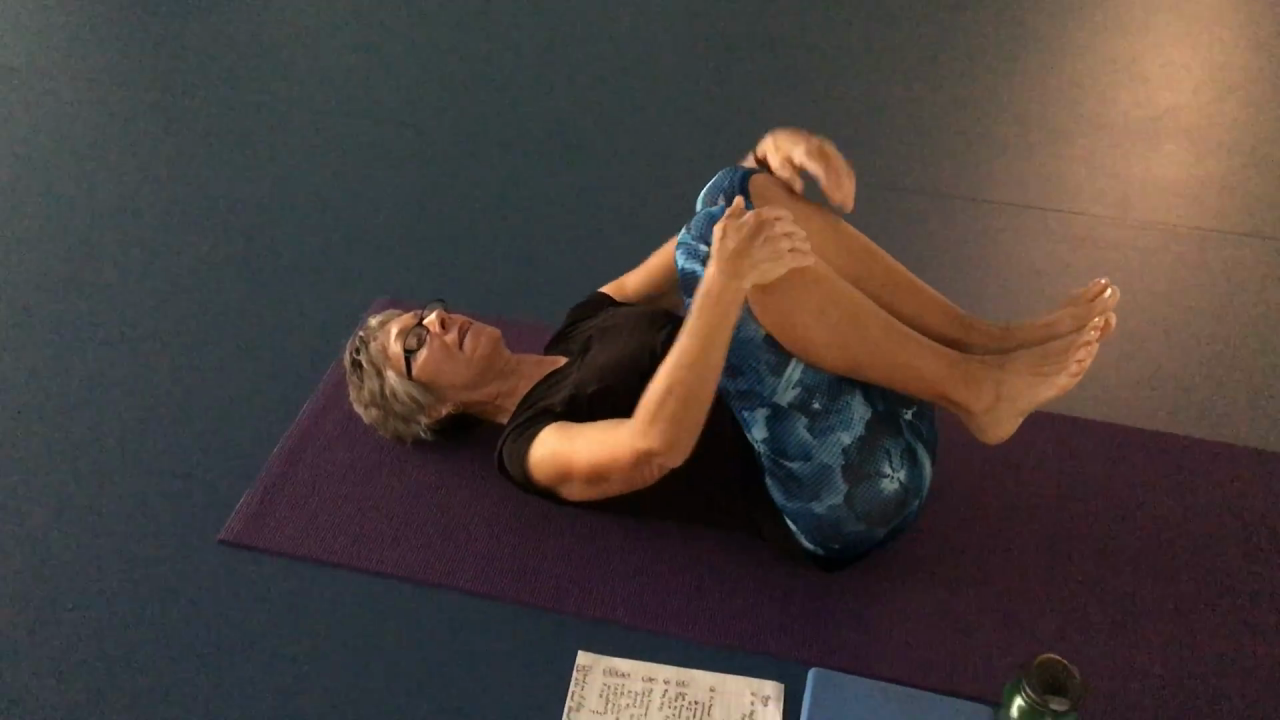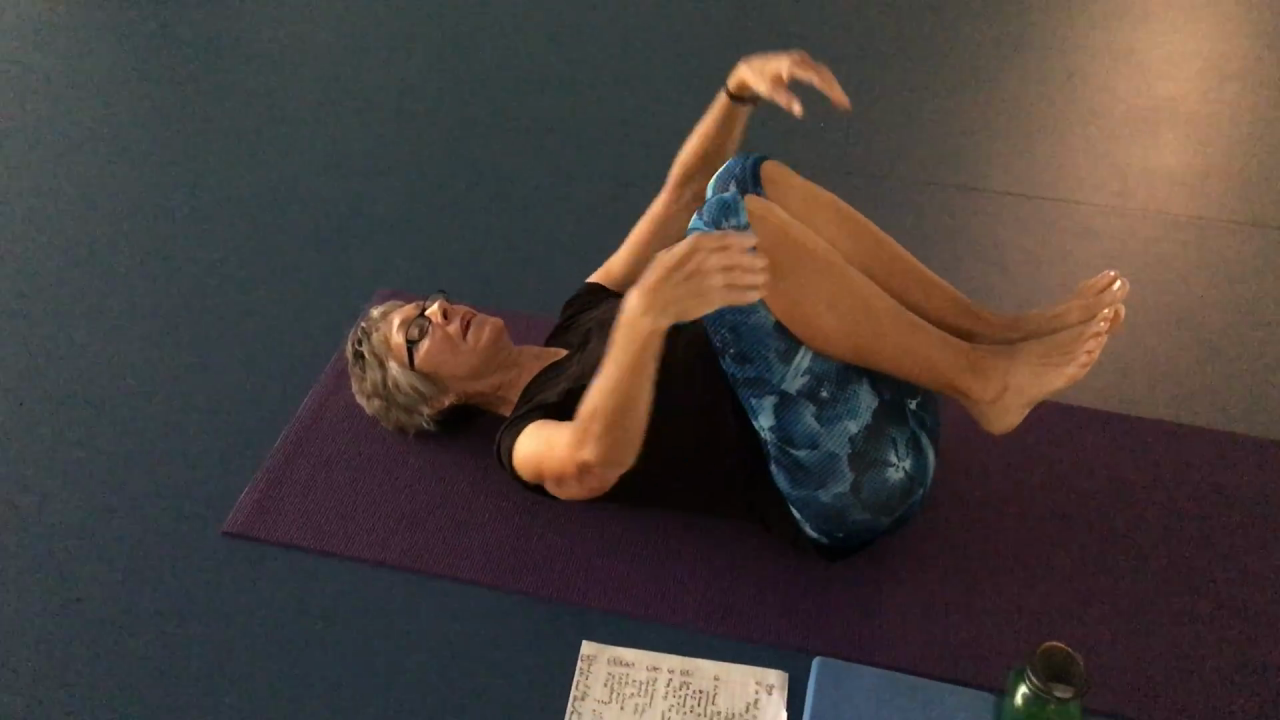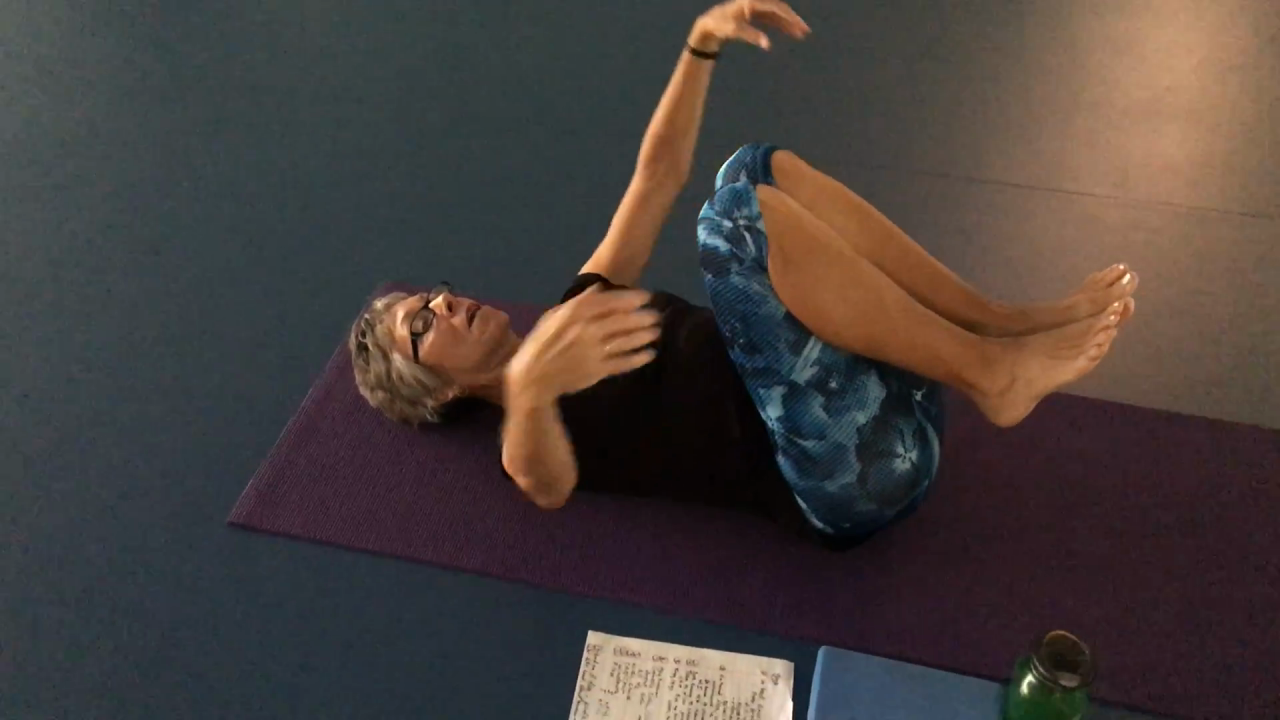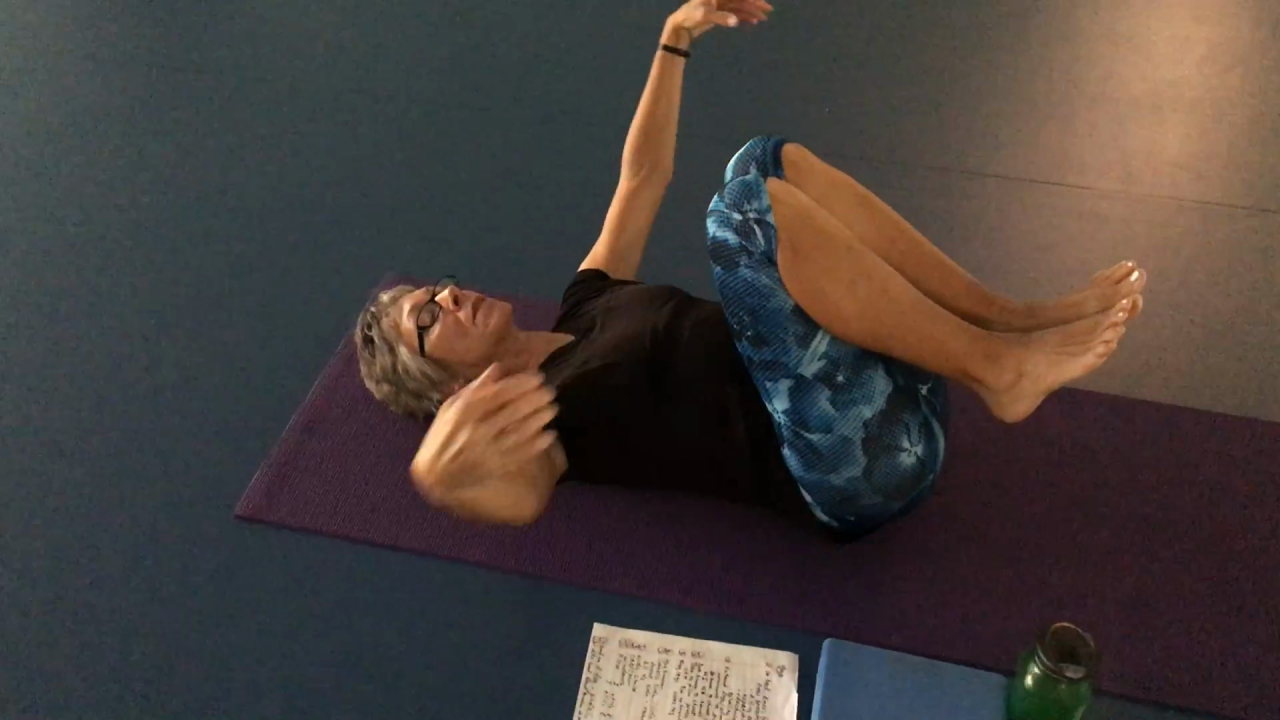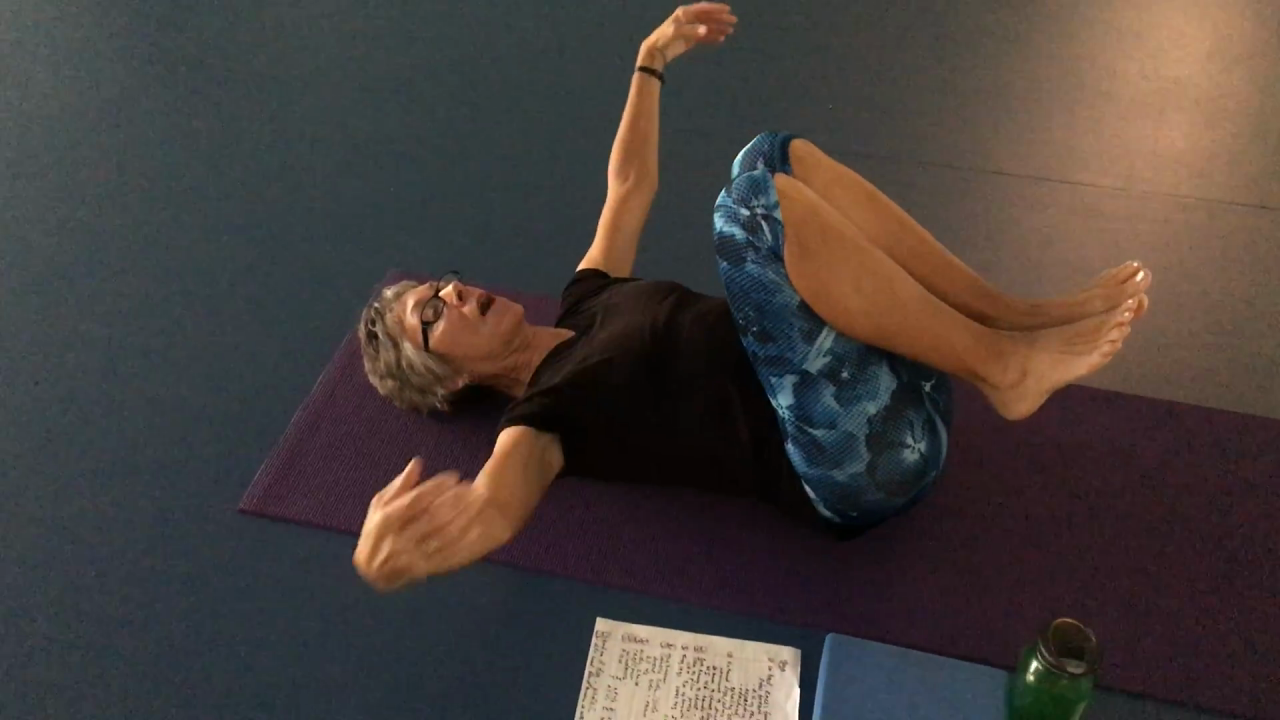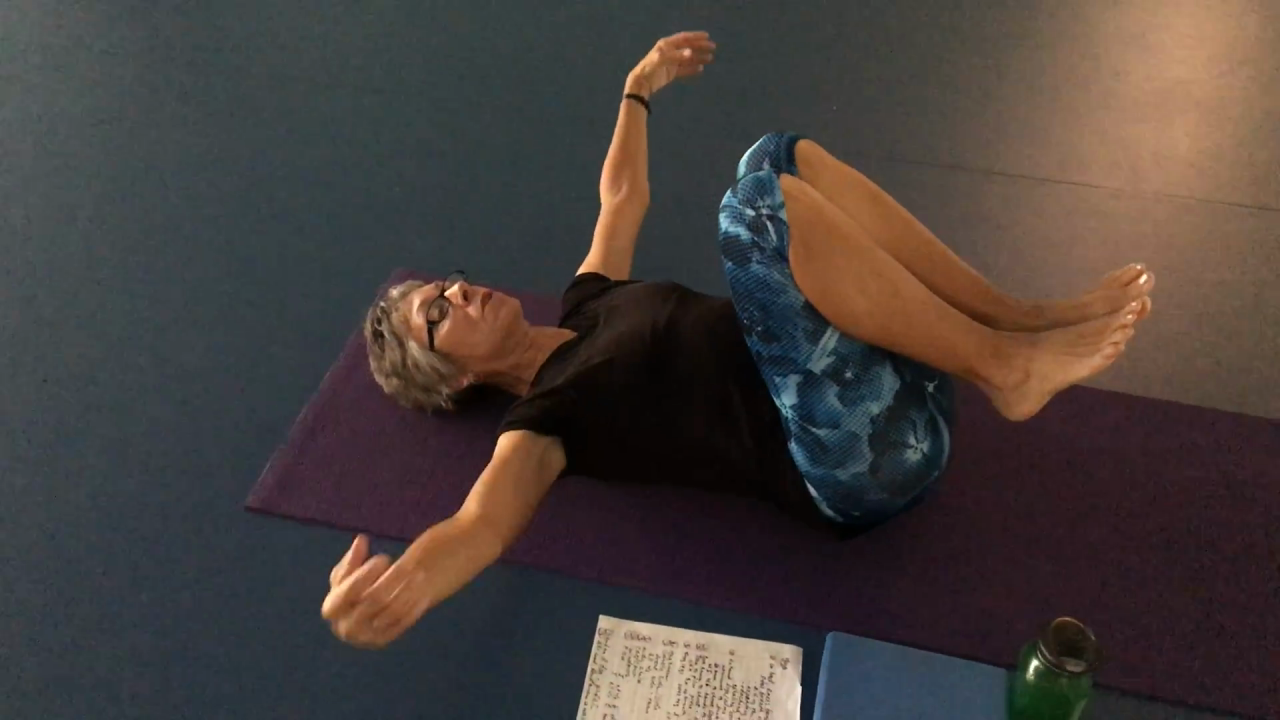
dt=0.2s
person 1, frame 1
left shoulder: (586, 322)
right shoulder: (533, 449)
left elbow: (734, 230)
right elbow: (655, 446)
left wrist: (773, 154)
right wrist: (727, 279)
left hip: (882, 422)
right hip: (847, 494)
left knee: (736, 201)
right knee: (714, 248)
left ankle: (985, 342)
right ankle: (978, 391)
person 1, frame 2
left shoulder: (582, 319)
right shoulder: (530, 442)
left elbow: (683, 190)
right elbow: (598, 458)
left wrist: (742, 84)
right wrist: (644, 313)
left hip: (882, 416)
right hip: (848, 485)
left knee: (743, 185)
right knee: (732, 224)
left ankle: (996, 334)
right ankle: (984, 381)
person 1, frame 3
left shoulder: (579, 304)
right shoulder: (530, 431)
left elbow: (657, 173)
right elbow: (551, 480)
right wrist: (533, 383)
left hip: (888, 408)
right hip: (852, 475)
left knee: (758, 174)
right knee: (741, 218)
left ankle: (1003, 327)
right ankle: (991, 375)
person 1, frame 4
left shoulder: (586, 305)
right shoulder: (536, 414)
left elbow: (644, 174)
right elbow: (512, 498)
right wrist: (448, 466)
left hip: (893, 401)
right hip: (859, 467)
left knee: (768, 166)
right knee: (751, 211)
left ankle: (1012, 320)
right ankle: (997, 369)
person 1, frame 5
left shoulder: (586, 306)
right shoulder: (538, 419)
left elbow: (630, 184)
right elbow: (491, 509)
right wrist: (393, 546)
left hip: (893, 395)
right hip: (858, 460)
left knee: (775, 161)
right knee: (757, 206)
left ankle: (1014, 318)
right ankle: (1003, 368)
person 1, frame 6
left shoulder: (586, 304)
right shoulder: (538, 421)
left elbow: (623, 195)
right elbow: (479, 525)
left wrist: (639, 87)
right wrist: (379, 594)
left hip: (893, 397)
right hip: (858, 461)
left knee: (779, 162)
right knee: (763, 207)
left ankle: (1018, 321)
right ankle: (1004, 368)
